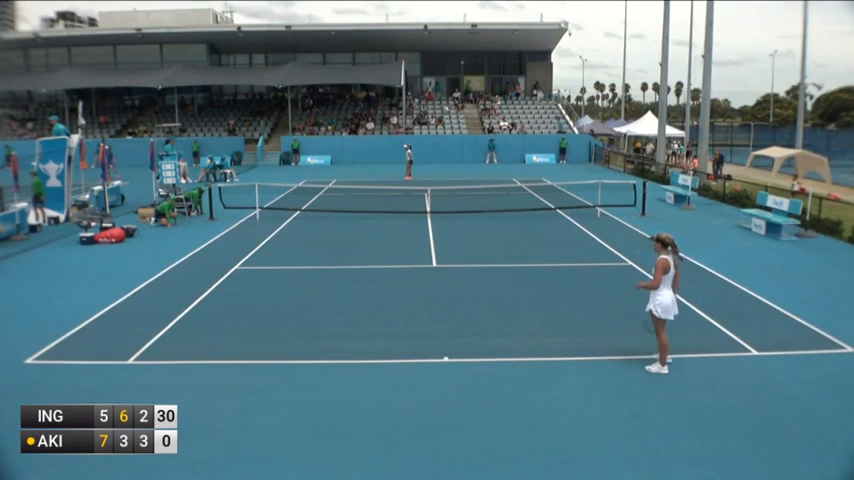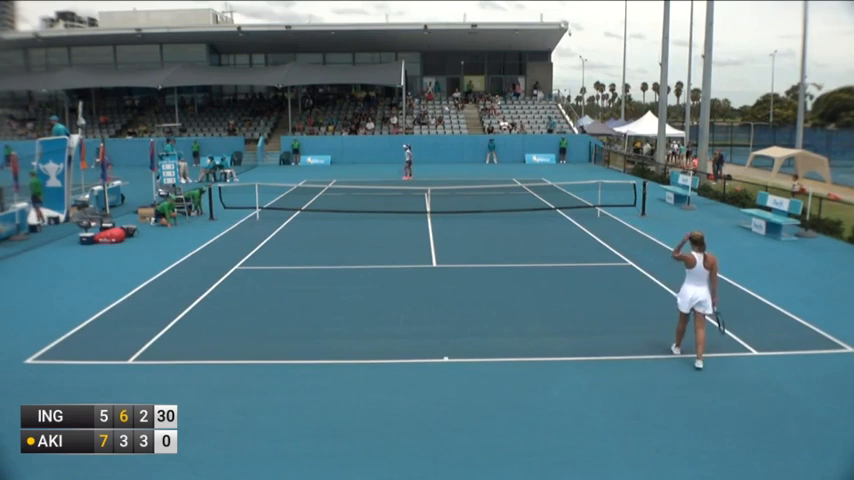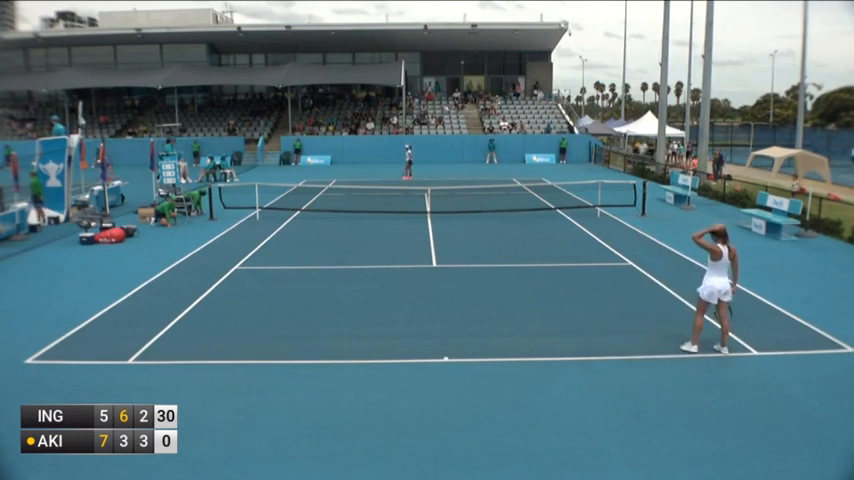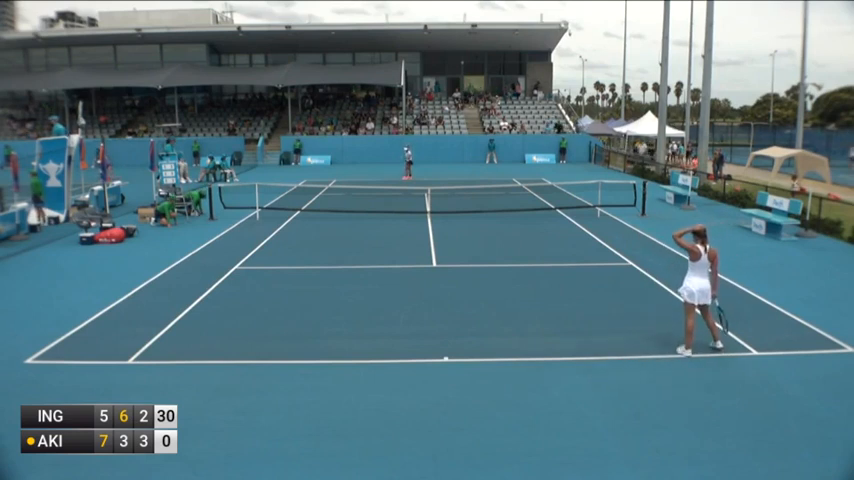
dt=1s
person 1, frame 1
left shoulder: (661, 261)
right shoulder: (672, 259)
left elbow: (655, 285)
right elbow: (676, 282)
left wrist: (642, 285)
left hip: (660, 300)
right hip: (668, 298)
left knee: (661, 332)
right knee: (659, 330)
left ankle: (662, 365)
right ankle: (665, 356)
person 1, frame 2
left shoulder: (687, 257)
right shoulder: (712, 259)
left elbow: (674, 255)
right elbow: (714, 281)
left wrist: (682, 242)
right wrist: (714, 297)
left hip: (688, 292)
right hip: (702, 294)
left knee: (682, 322)
right knee: (700, 328)
left ankle: (677, 347)
right ankle: (699, 360)
person 1, frame 3
left shoulder: (714, 249)
right shoulder: (732, 250)
left elbow: (695, 237)
right elbow: (735, 270)
left wrist: (709, 229)
right wrist: (734, 285)
left hip: (710, 285)
right hip: (724, 284)
left knee: (699, 315)
right knee: (723, 316)
left ankle: (693, 344)
right ankle: (723, 346)
person 1, frame 4
left shoulder: (693, 249)
right shoulder: (713, 252)
left elbow: (675, 236)
right elbow: (714, 272)
left wrist: (691, 229)
right wrist: (714, 289)
left hip: (691, 286)
right hip: (705, 286)
left knee: (689, 318)
right knee: (707, 315)
left ankle: (687, 348)
right ankle: (717, 342)
